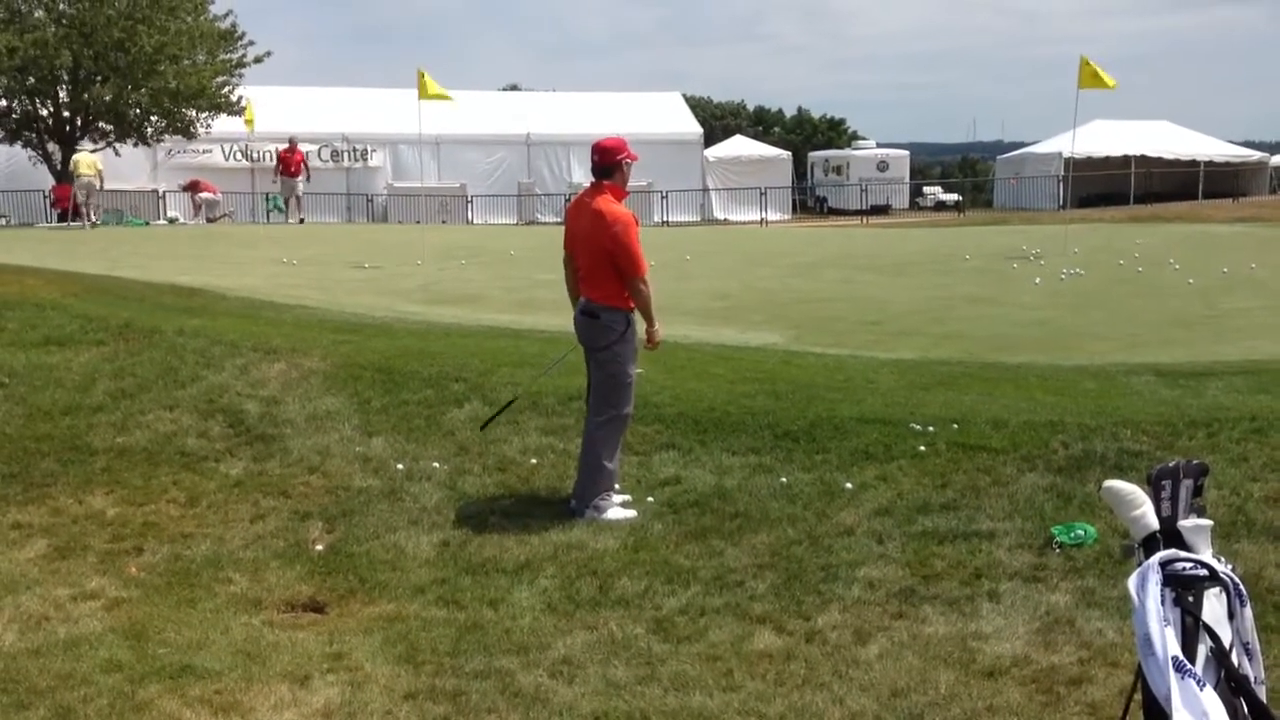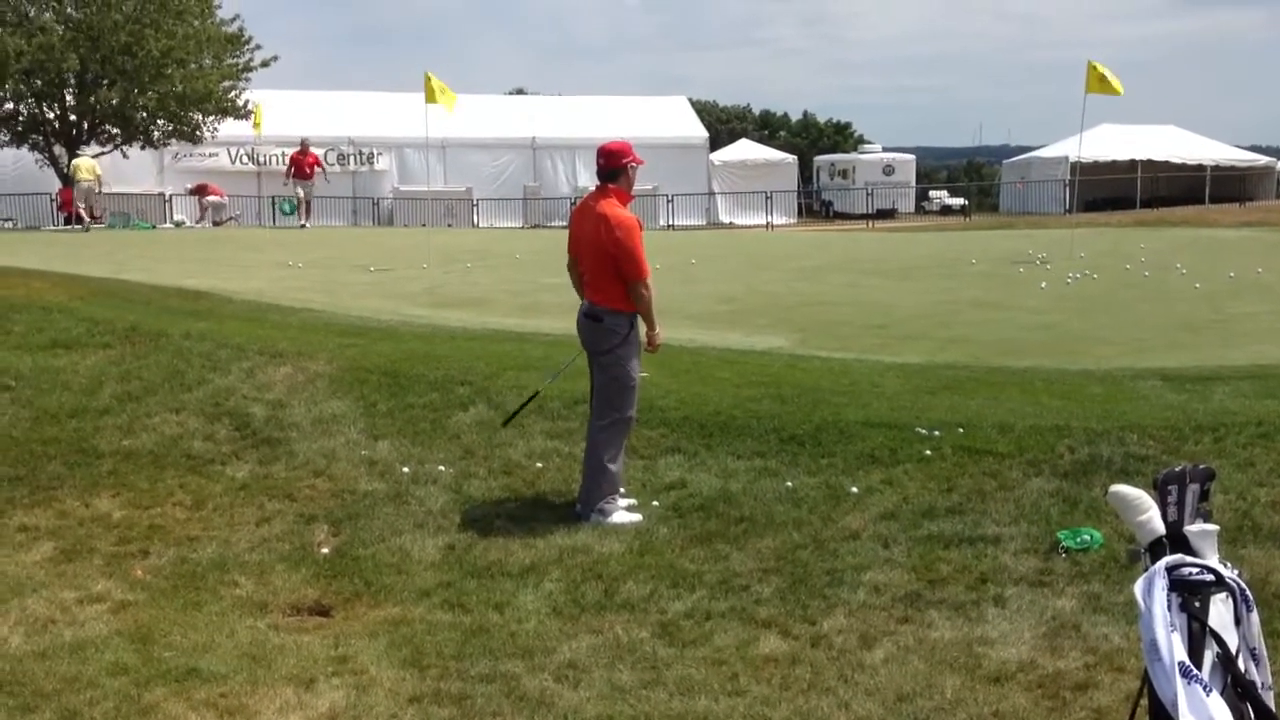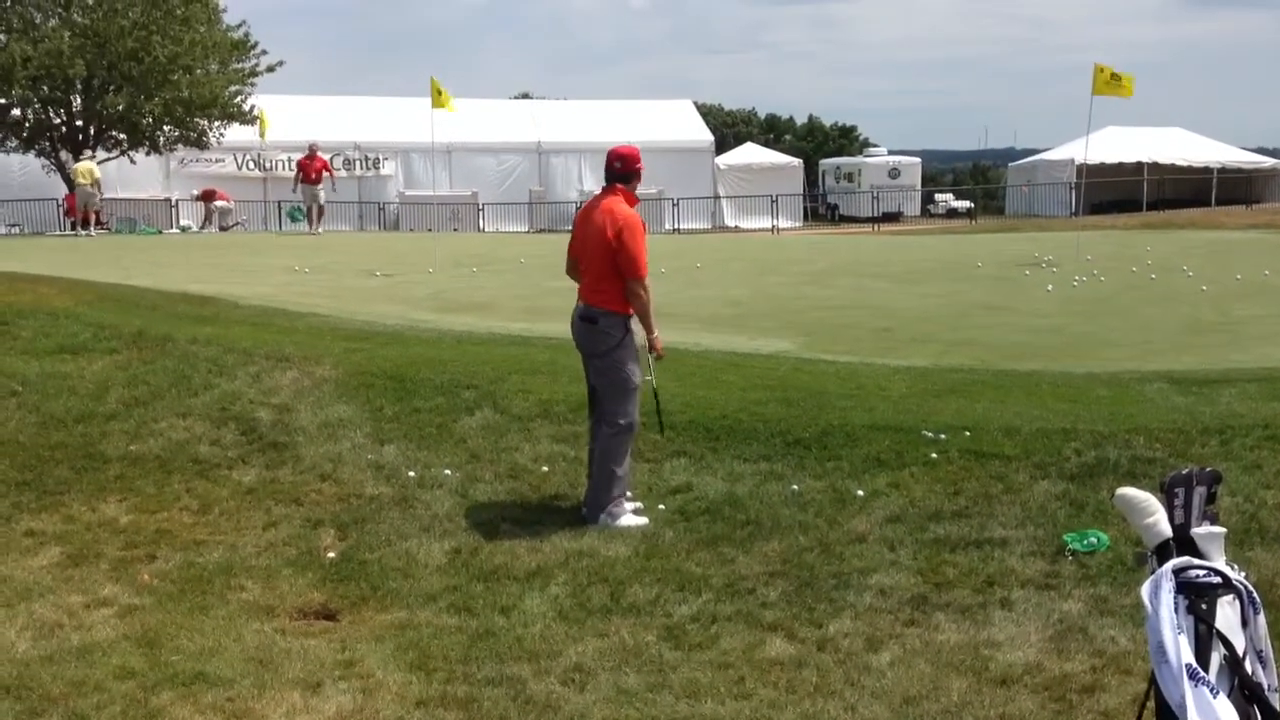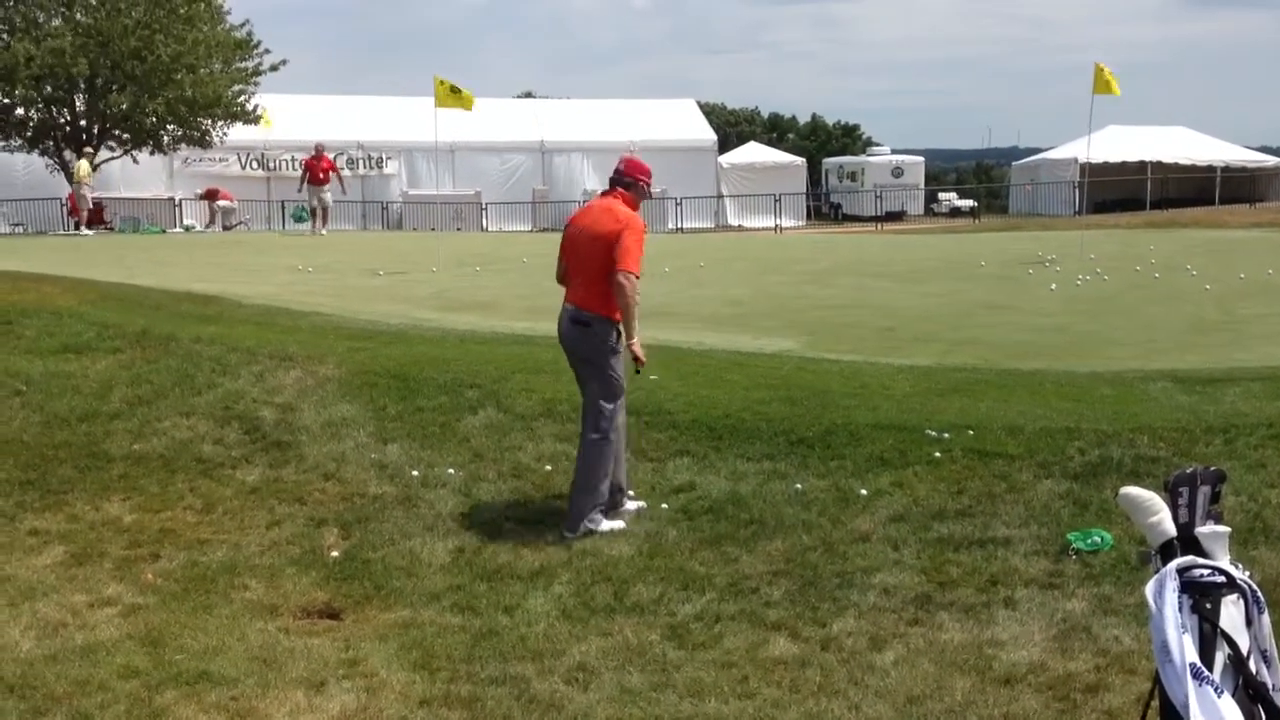
dt=0.4s
person 1, frame 1
left shoulder: (578, 206)
right shoulder: (617, 216)
left elbow: (569, 264)
right elbow: (638, 281)
right wrist: (652, 325)
left hip: (588, 314)
right hip: (612, 320)
left knee: (602, 407)
right knee: (612, 411)
left ankle: (598, 486)
right ankle: (592, 500)
person 1, frame 2
left shoulder: (583, 209)
right shoulder: (621, 219)
left elbow: (574, 267)
right elbow: (640, 285)
right wrist: (653, 329)
left hip: (590, 315)
right hip: (615, 323)
left knee: (606, 410)
right knee: (615, 414)
left ankle: (602, 491)
right ankle: (597, 504)
person 1, frame 3
left shoulder: (588, 210)
right shoulder: (626, 217)
left elbow: (572, 268)
right elbow: (637, 286)
right wrist: (652, 334)
left hip: (585, 316)
right hip: (608, 324)
left knee: (603, 414)
right knee: (620, 416)
left ankle: (607, 495)
right ankle: (605, 508)
person 1, frame 4
left shoulder: (582, 213)
right shoulder: (629, 221)
left elbow: (562, 275)
right elbow: (624, 282)
right wrist: (633, 339)
left hip: (571, 318)
right hip: (596, 326)
left knee: (608, 411)
right knee: (603, 420)
left ankle: (611, 497)
right ankle: (582, 516)
